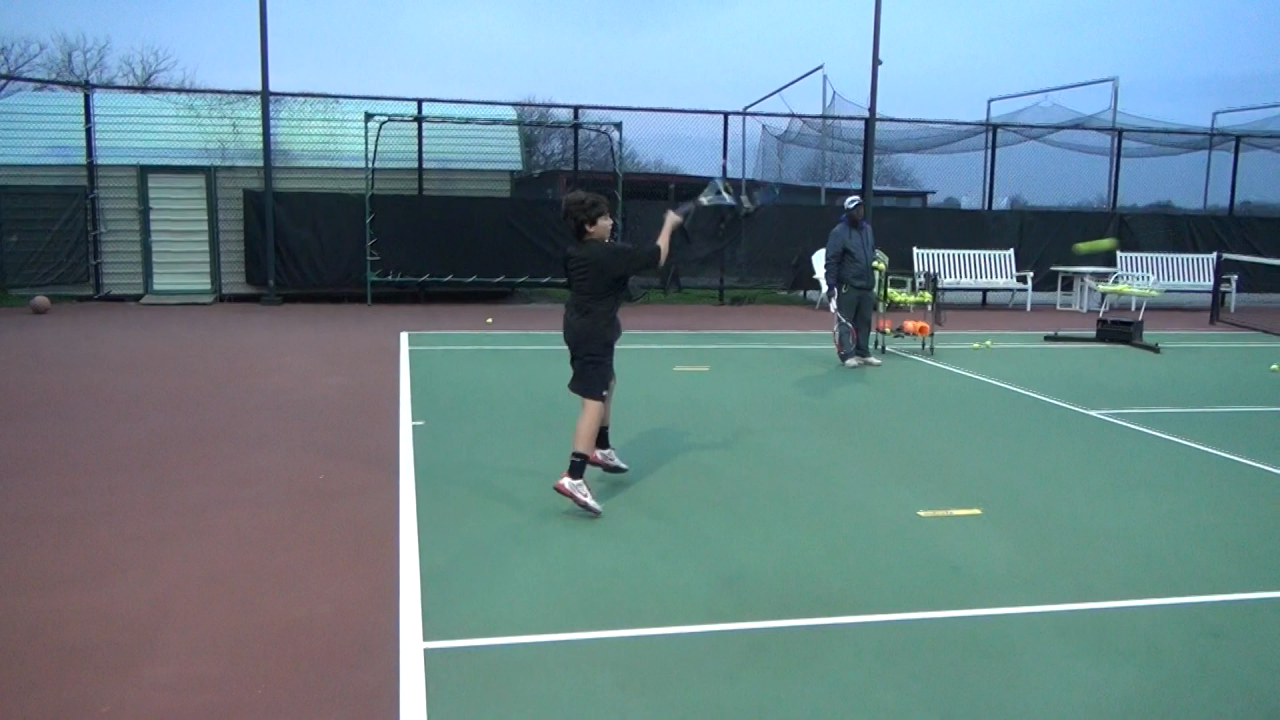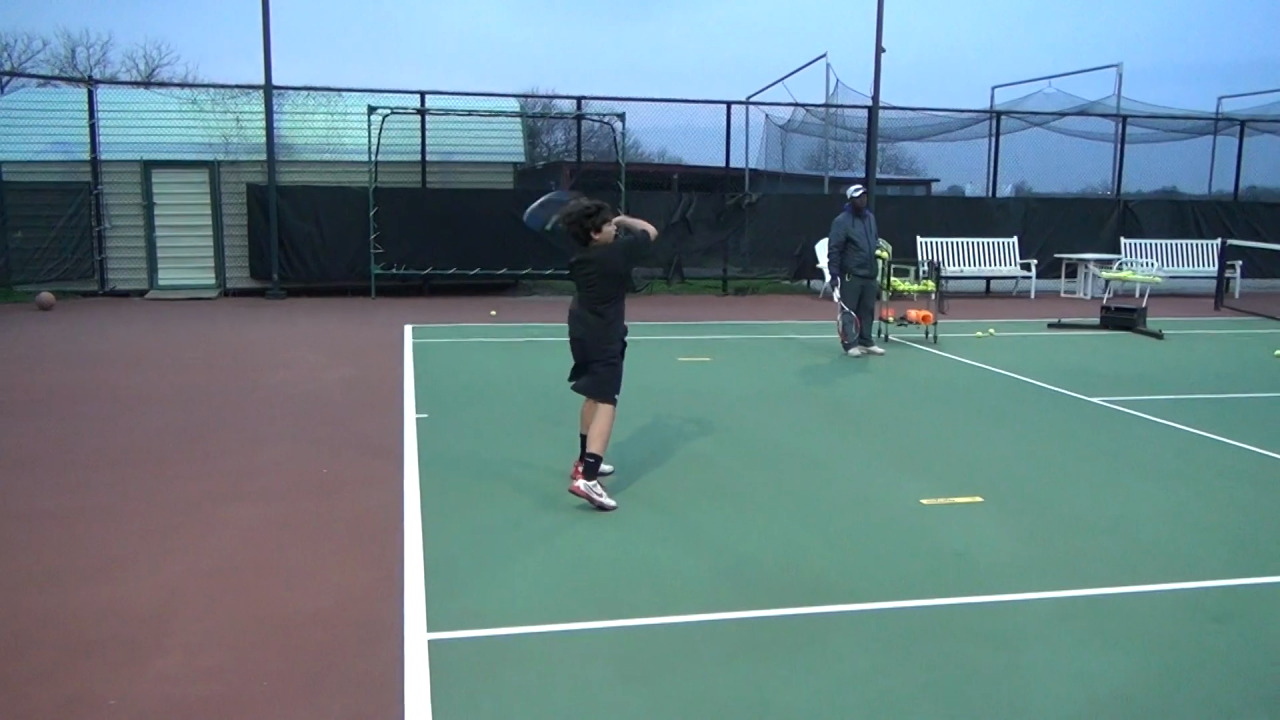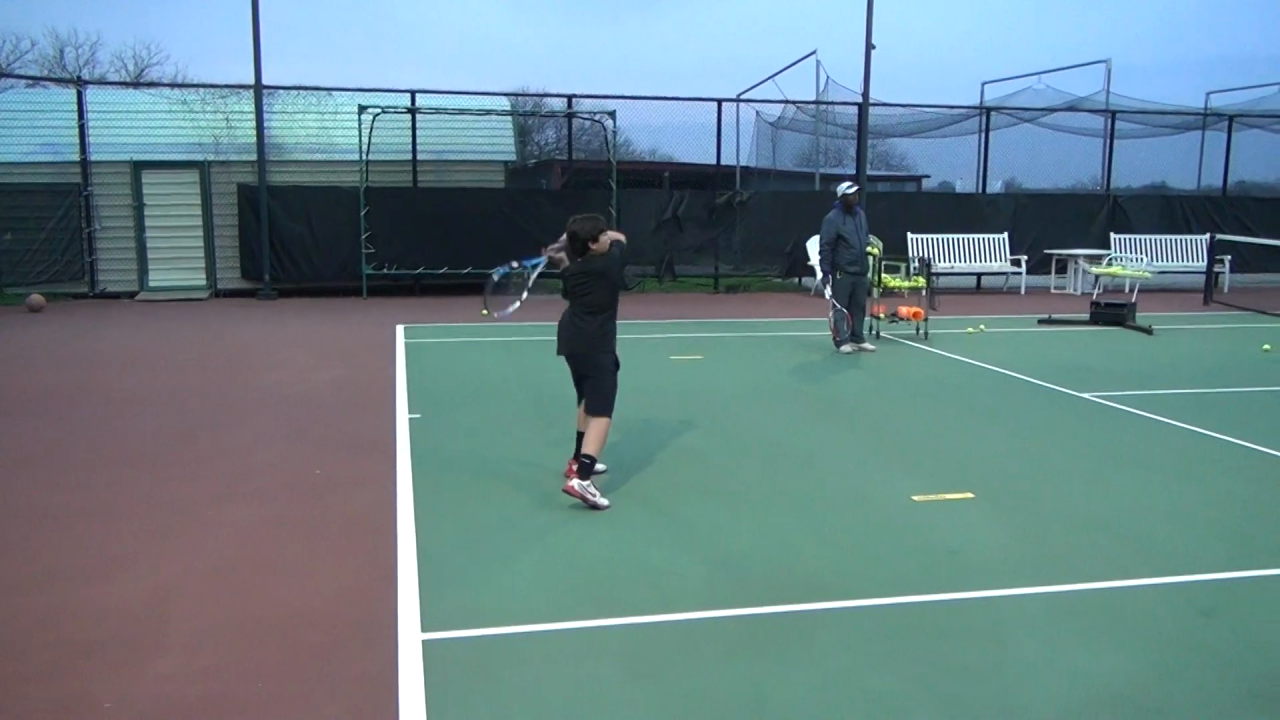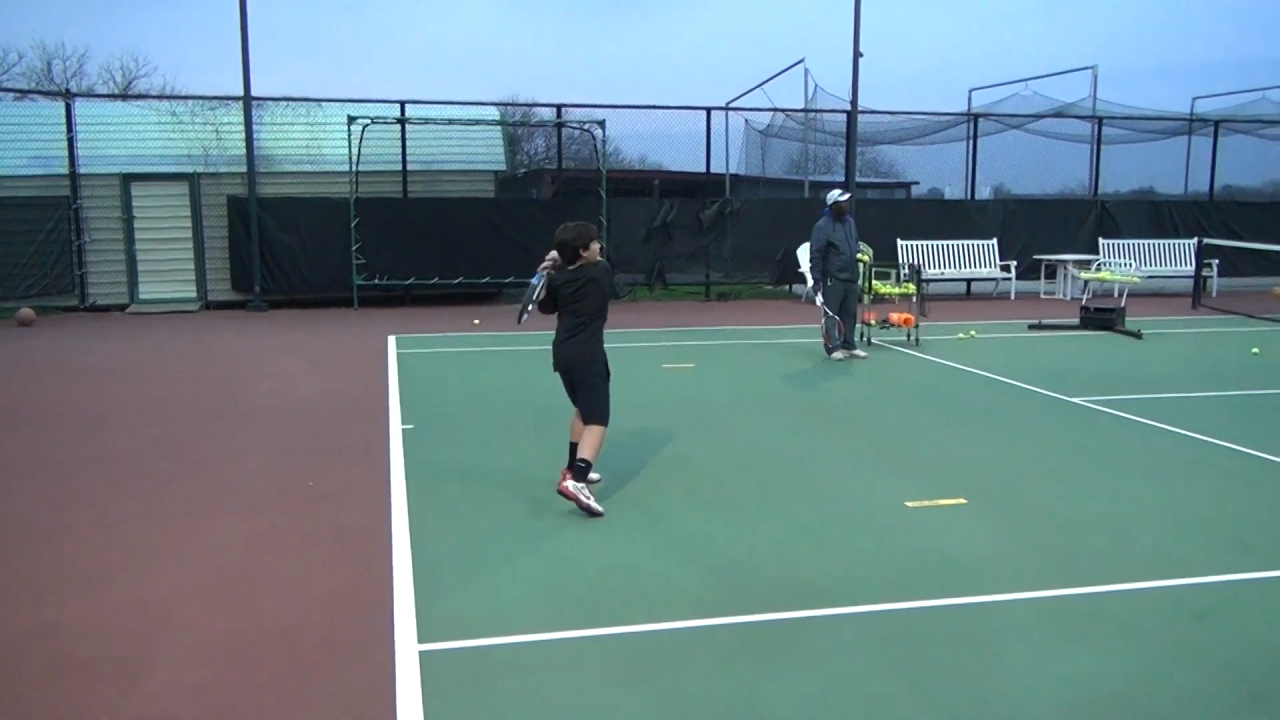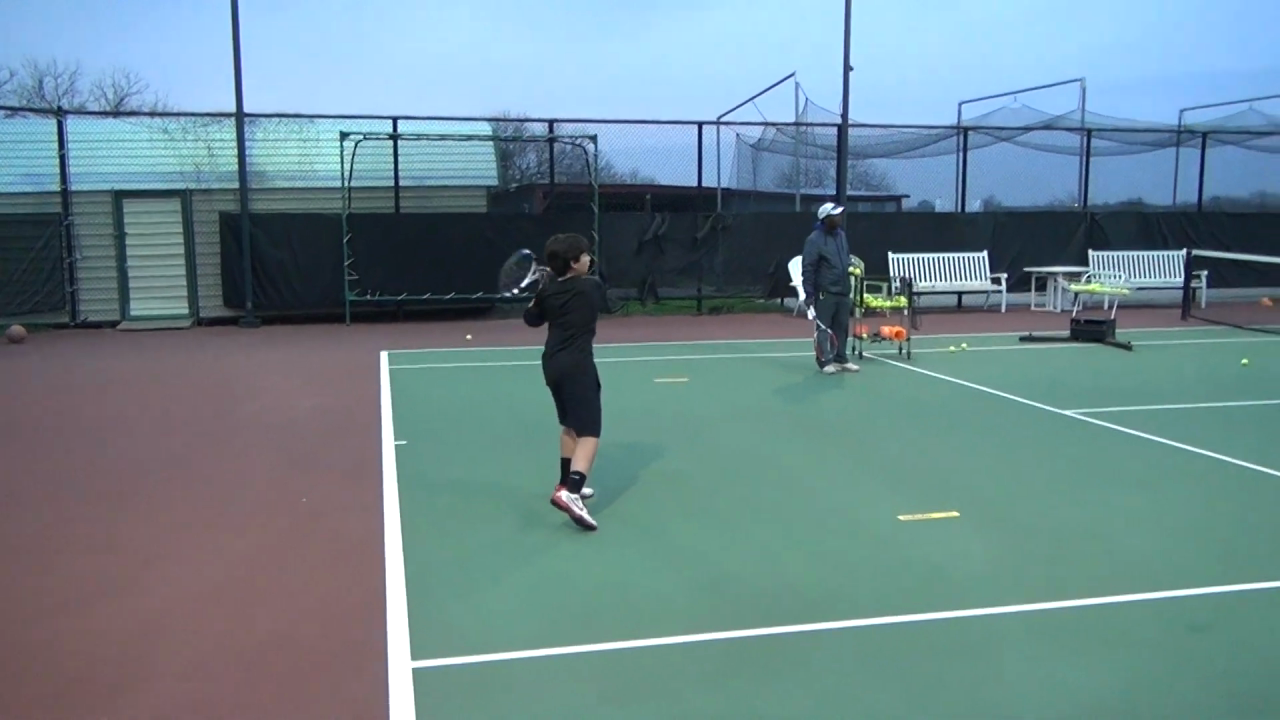
dt=0.1s
person 1, frame 1
left shoulder: (575, 252)
right shoulder: (611, 253)
right elbow: (658, 258)
right wrist: (668, 225)
left hip: (579, 327)
right hip: (594, 333)
left knee: (604, 385)
right knee: (595, 399)
left ankle: (601, 448)
right ankle: (573, 477)
person 1, frame 2
left shoulder: (580, 258)
right shoulder: (617, 251)
right elbow: (650, 233)
right wrist: (626, 220)
left hip: (582, 330)
right hip: (603, 334)
left knee: (597, 392)
right knee: (604, 401)
left ankle: (586, 459)
right ankle: (586, 478)
person 1, frame 3
left shoulder: (569, 270)
right shoulder: (612, 261)
right elbow: (621, 239)
left wrist: (565, 253)
right wrist: (568, 243)
left hip: (570, 339)
right hip: (596, 345)
left knee: (590, 400)
right knee: (601, 412)
left ankle: (578, 461)
right ankle: (581, 478)
person 1, frame 4
left shoulder: (556, 280)
right shoulder: (601, 272)
left elbow: (544, 307)
left wrist: (558, 259)
right wrist: (560, 259)
left hip: (563, 352)
right hip: (588, 355)
left knee: (584, 409)
right knee: (597, 420)
left ankle: (574, 470)
right ankle: (577, 481)
person 1, frame 5
left shoulder: (546, 290)
right shoulder: (593, 287)
left elbow: (530, 321)
left wrist: (544, 287)
left hip: (553, 363)
right hip: (577, 365)
left knee: (572, 424)
right knee: (589, 433)
left ankle: (567, 484)
right ankle: (571, 492)
person 2, frame 1
left shoulder: (867, 229)
right shoulder: (839, 232)
right elbow: (831, 261)
right wrist: (831, 285)
left hip: (867, 286)
right hip: (848, 287)
left knee: (864, 322)
right knee: (846, 322)
left ankle: (862, 353)
right ankle: (846, 354)
person 2, frame 2
left shoulder: (870, 217)
right shoulder: (842, 221)
right elbow: (834, 250)
right wrist: (834, 275)
left hip: (870, 274)
right hip: (851, 275)
left knee: (867, 311)
right knee: (849, 311)
left ankle: (866, 342)
right ankle: (850, 344)
person 2, frame 3
left shoulder: (861, 214)
right shoulder: (833, 219)
right elbow: (825, 248)
left wrist: (870, 248)
right wrist: (826, 272)
left hip: (861, 271)
right hip: (842, 273)
left knee: (859, 307)
right knee: (841, 308)
left ankle: (857, 339)
right ankle: (841, 341)
person 2, frame 4
left shoulder: (850, 221)
right shoulder: (823, 226)
right elbow: (816, 255)
left wrist: (860, 255)
right wrist: (816, 279)
left hip: (852, 278)
right hip: (833, 280)
left knee: (850, 314)
right knee: (832, 315)
left ankle: (849, 346)
right ankle: (832, 348)
person 2, frame 5
left shoulder: (841, 235)
right shoulder: (814, 240)
right elbow: (808, 269)
left wrist: (852, 268)
right wrist: (809, 293)
left hip: (843, 292)
right hip: (825, 293)
left knee: (842, 328)
left ankle: (840, 359)
right ankle: (824, 361)
